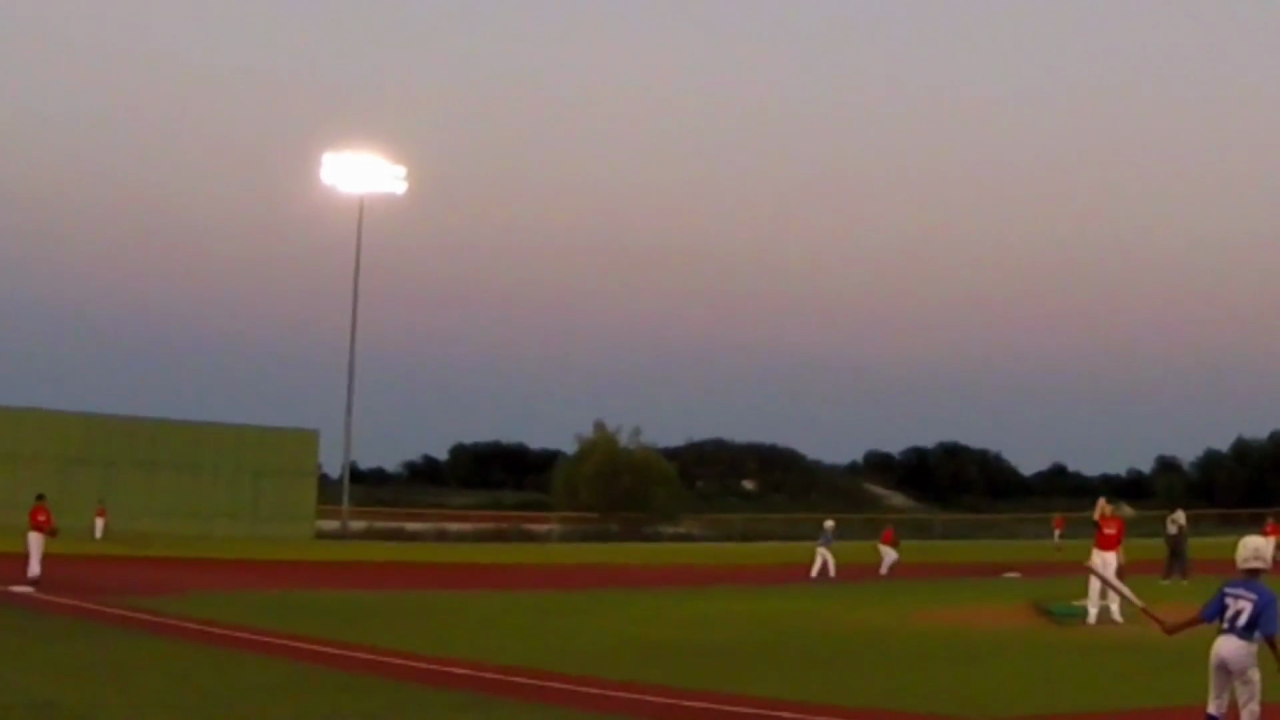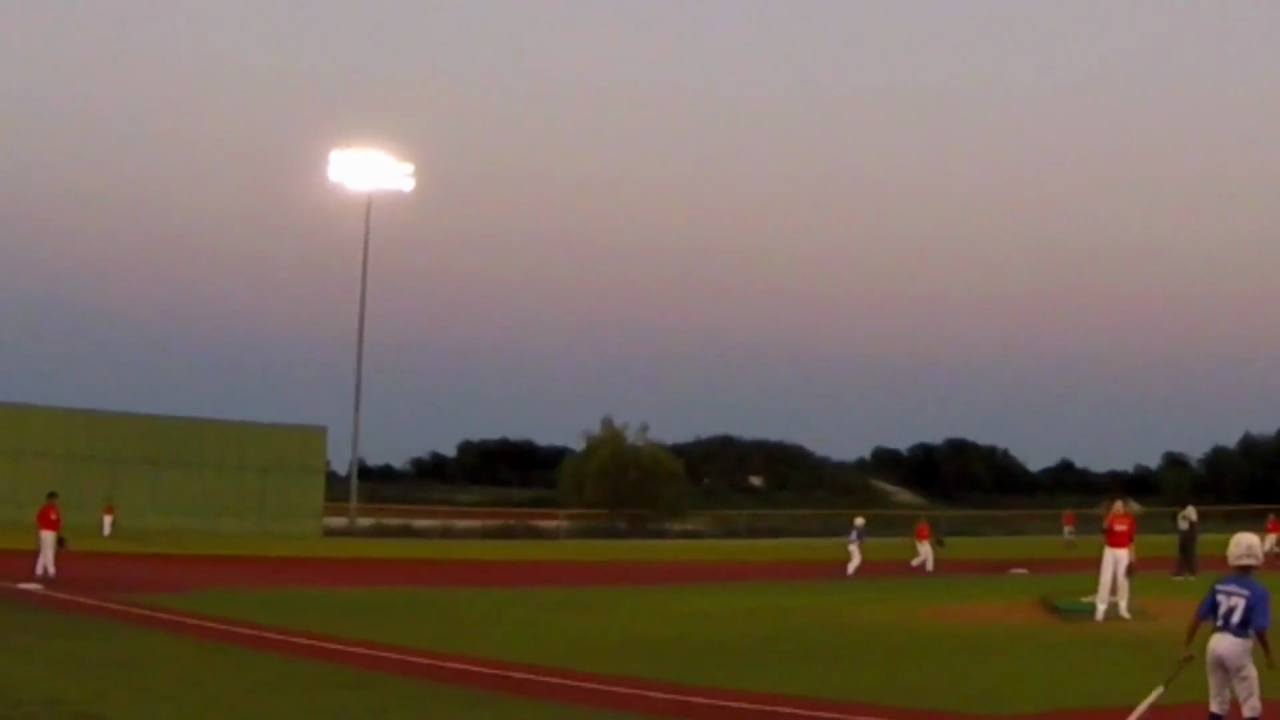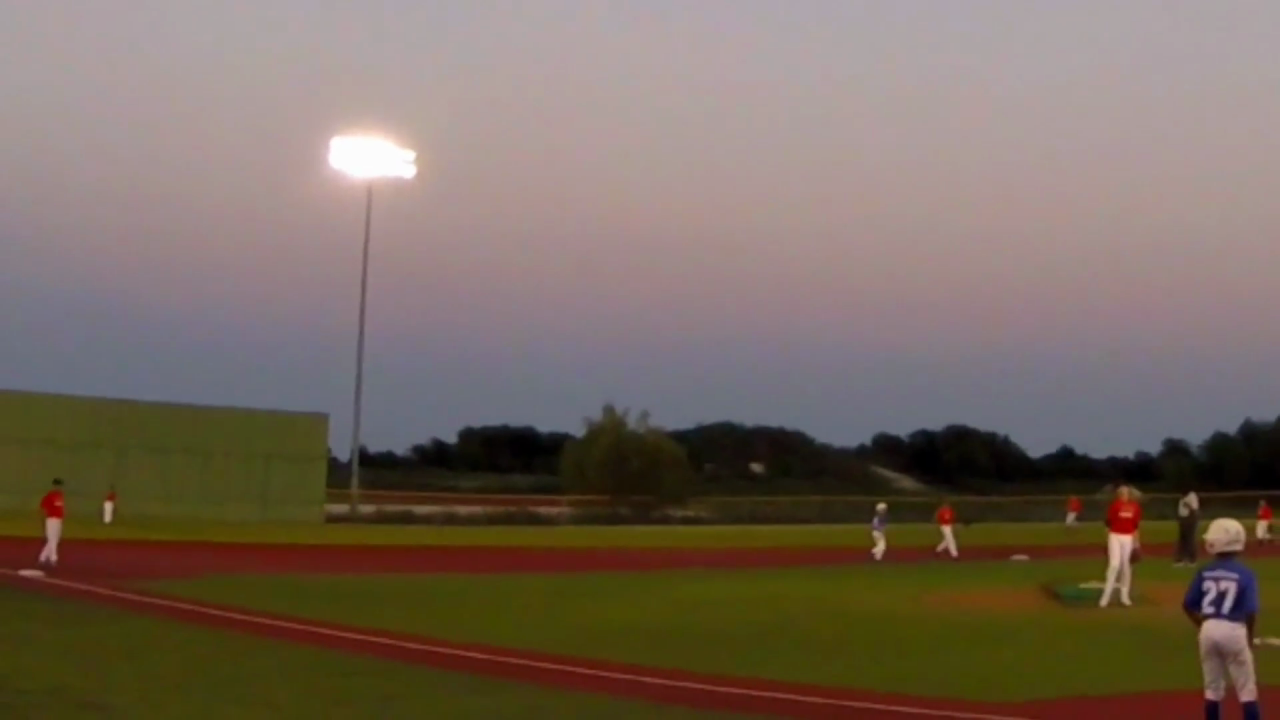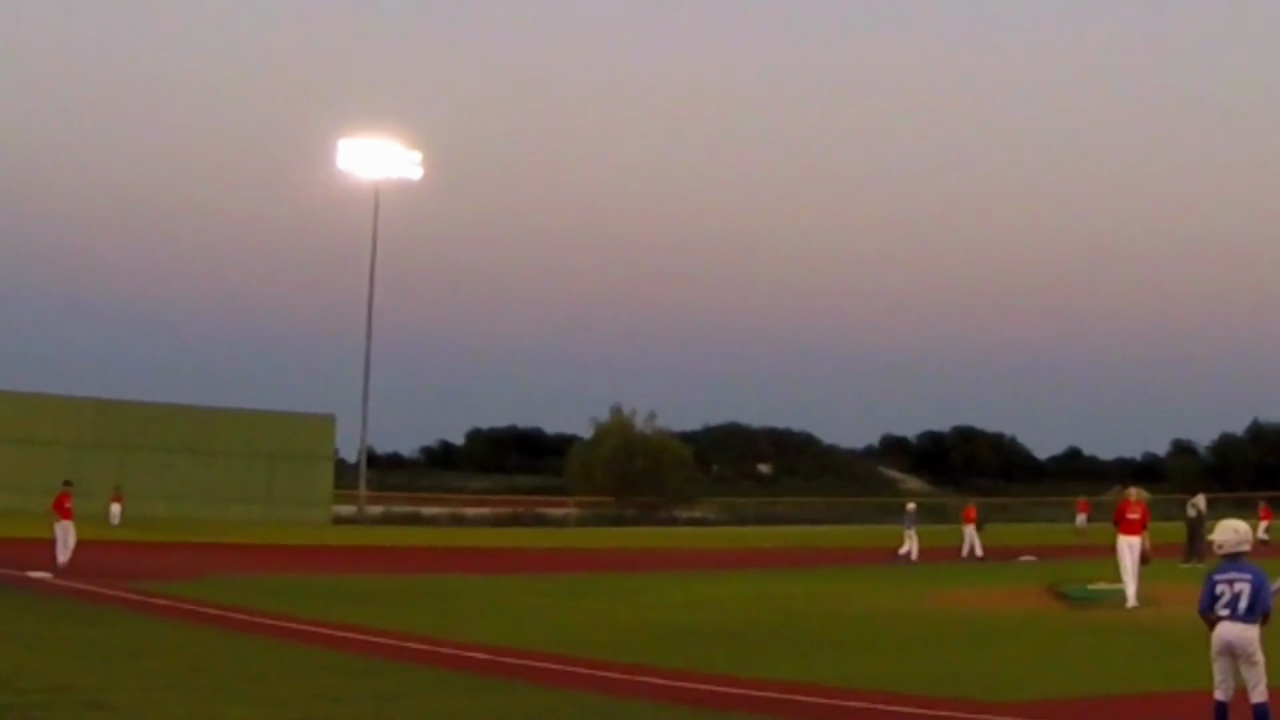
dt=0.3s
person 1, frame 1
left shoulder: (1227, 587)
left elbow: (1205, 616)
left wrist: (1175, 628)
left hip: (1220, 646)
right hip: (1243, 651)
left knee: (1216, 703)
person 1, frame 2
left shoulder: (1219, 585)
right shoulder: (1258, 591)
left elbow: (1199, 616)
right elbow: (1259, 629)
left wrist: (1187, 645)
right wrist: (1268, 654)
left hip: (1215, 643)
right hip: (1239, 647)
left knee: (1217, 701)
right knee: (1250, 704)
person 1, frame 3
left shoulder: (1204, 572)
right shoulder: (1244, 574)
left elbow: (1188, 605)
right elbow: (1250, 611)
right wrist: (1249, 636)
left hip: (1208, 630)
right hip: (1233, 632)
left knee: (1212, 688)
right knee: (1246, 689)
person 1, frame 4
left shoulder: (1215, 574)
right shoulder: (1256, 573)
left elbow: (1204, 610)
right elbow: (1266, 610)
right wrist: (1261, 623)
left hip: (1222, 631)
right hip: (1247, 632)
left knee: (1222, 688)
right knee: (1257, 691)
